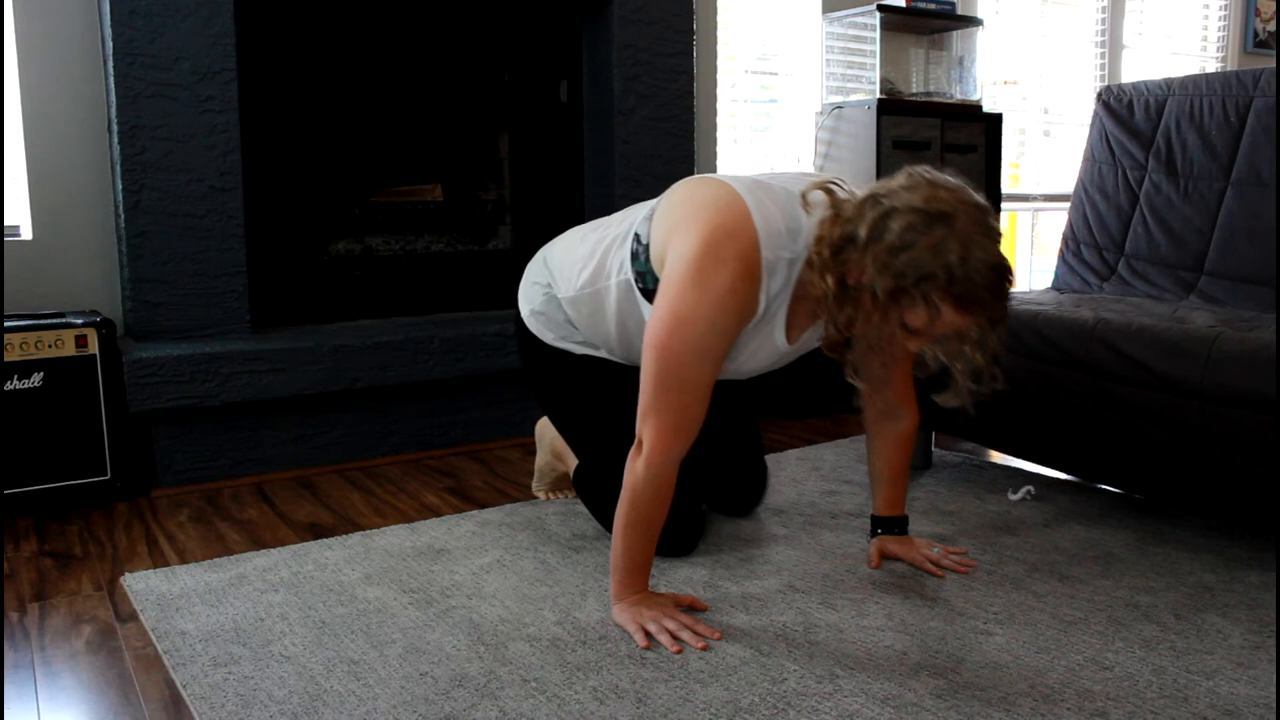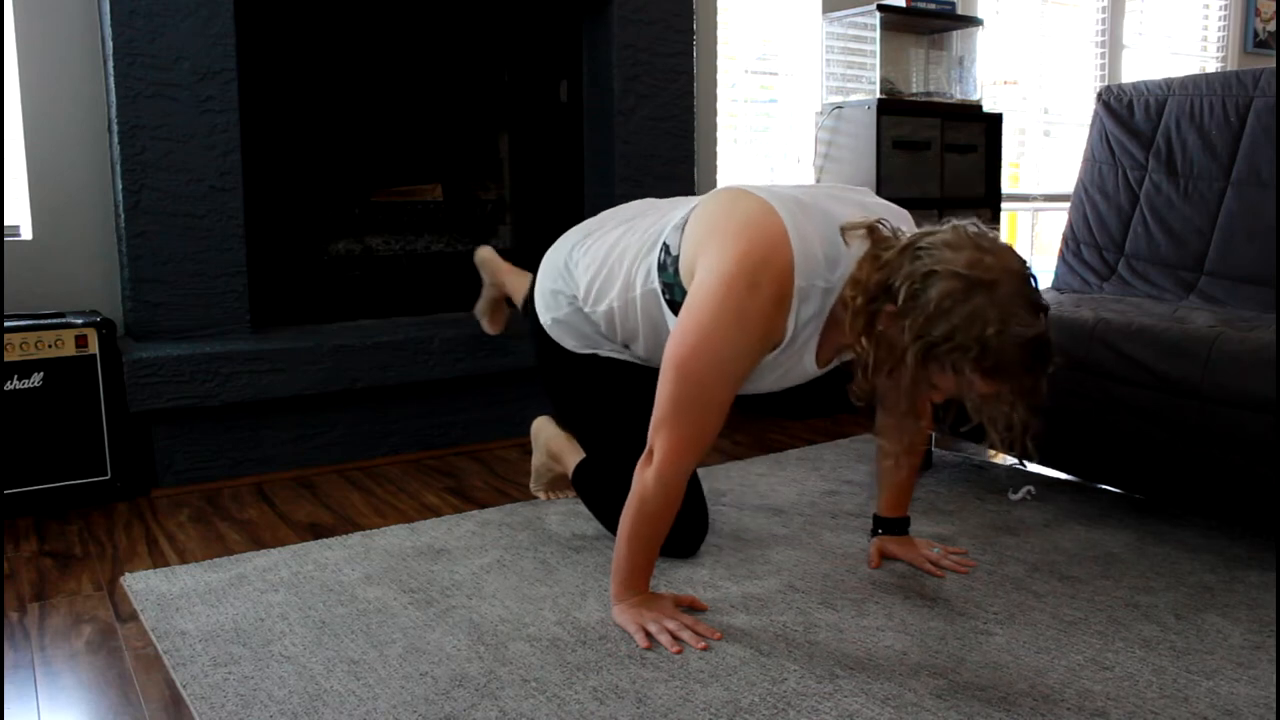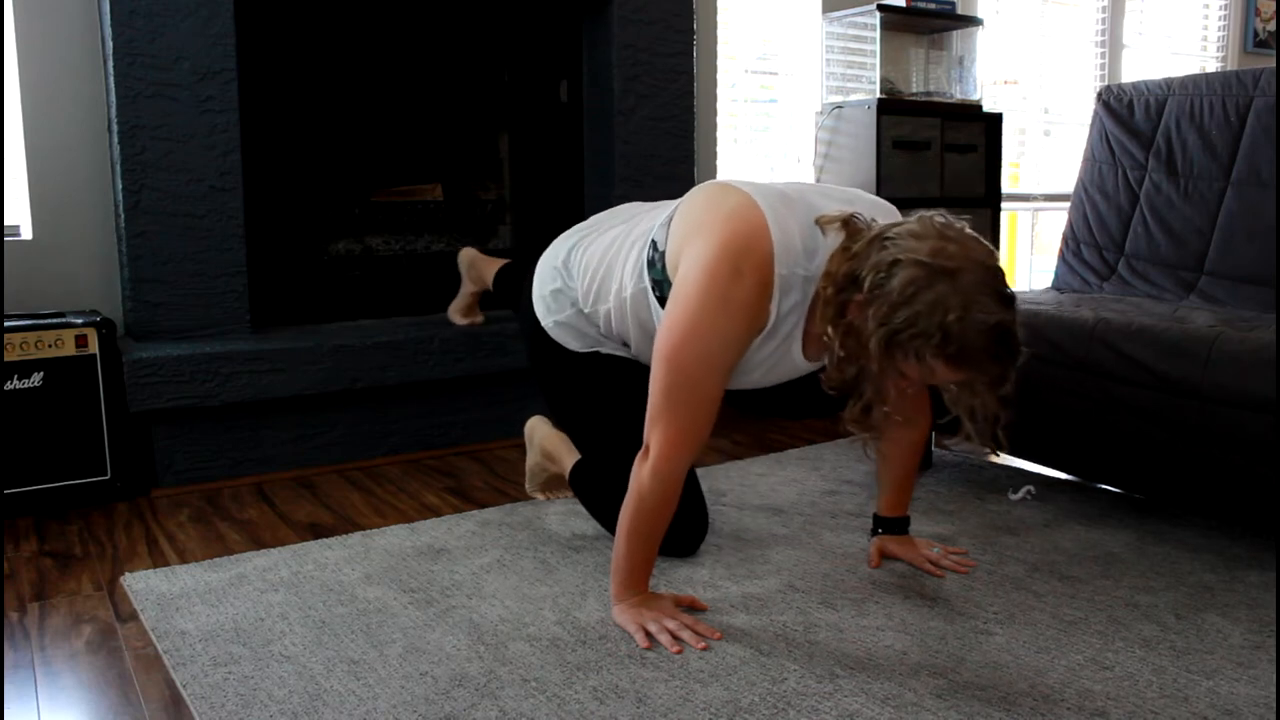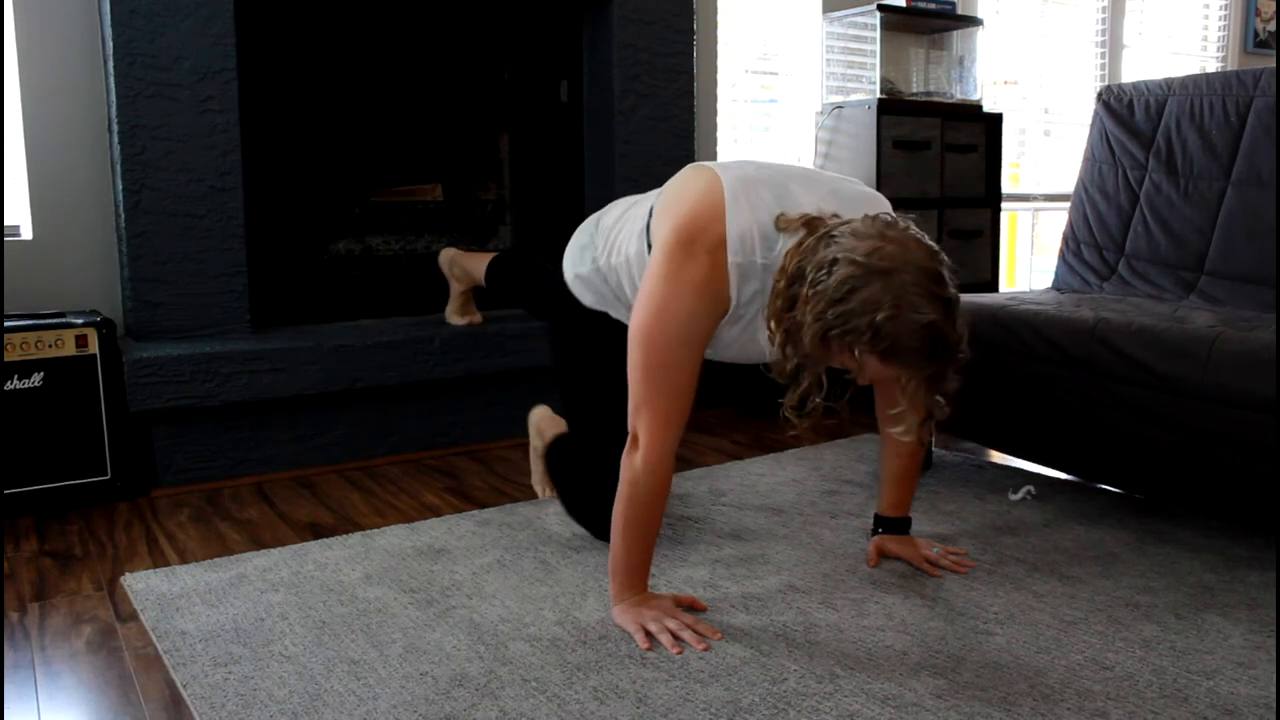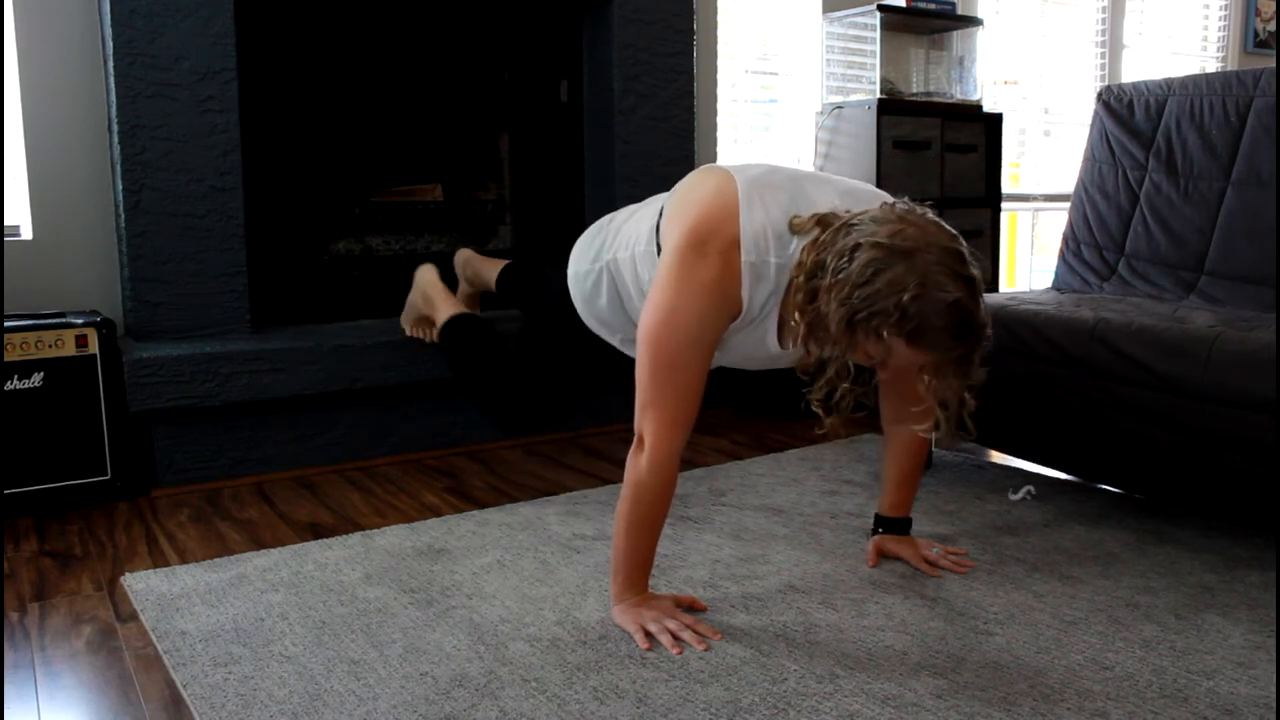
dt=0.5s
person 1, frame 1
left shoulder: (877, 249)
right shoulder: (726, 257)
left elbow: (892, 409)
right elbow: (657, 447)
left wrist: (889, 526)
right wrist: (630, 594)
left hip: (661, 334)
right hip: (569, 327)
left knee: (742, 491)
right knee: (673, 531)
right ankle: (564, 444)
person 1, frame 2
left shoulder: (908, 269)
right shoulder: (757, 280)
left elbow: (907, 416)
right elbow: (666, 457)
left wrist: (892, 527)
right wrist: (629, 598)
left hip: (648, 271)
right hip: (583, 321)
right knee: (680, 531)
left ankle: (501, 273)
right ankle: (561, 444)
person 1, frame 3
left shoulder: (894, 267)
right shoulder: (737, 270)
left elbow: (906, 416)
right elbow: (664, 453)
left wrist: (891, 526)
right wrist: (630, 597)
left hip: (639, 269)
right hip: (577, 316)
right knee: (679, 531)
left ankle: (484, 270)
right ankle: (555, 444)
person 1, frame 4
left shoulder: (882, 260)
right shoulder: (704, 252)
left elbow: (901, 405)
right elbow: (650, 439)
left wrist: (892, 525)
right wrist: (628, 596)
right hip: (605, 286)
right knee: (601, 507)
left ankle: (472, 265)
right ankle: (552, 431)
person 1, frame 5
left shoulder: (894, 265)
right shoulder: (716, 257)
left elbow: (907, 411)
right elbow: (656, 442)
left wrist: (893, 525)
right wrist: (628, 596)
right hip: (609, 289)
right knee: (503, 385)
left ankle: (482, 268)
right ankle: (437, 294)
